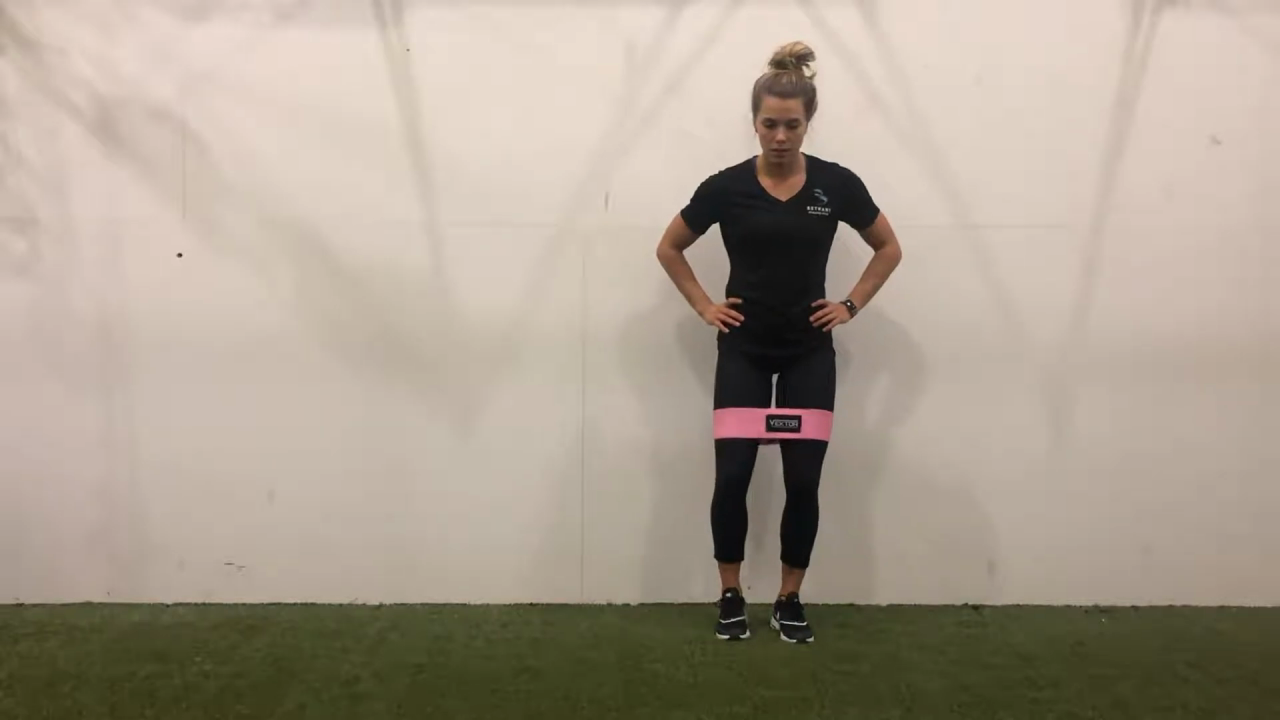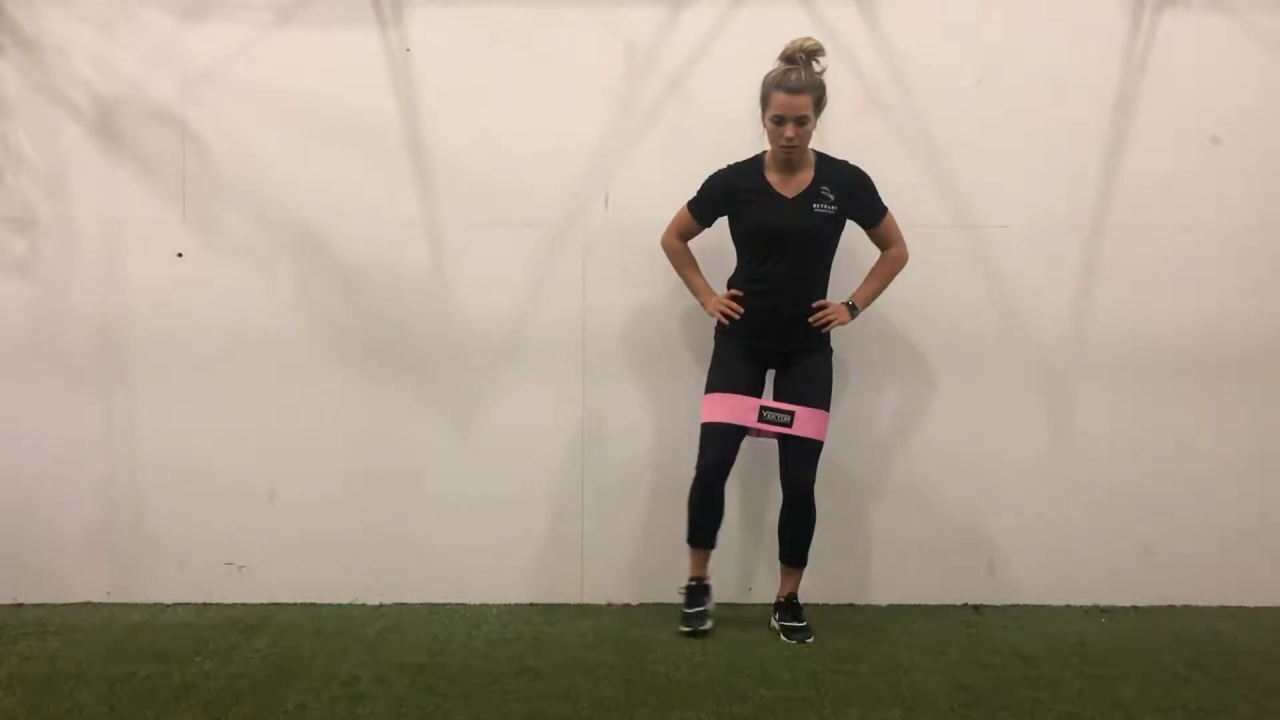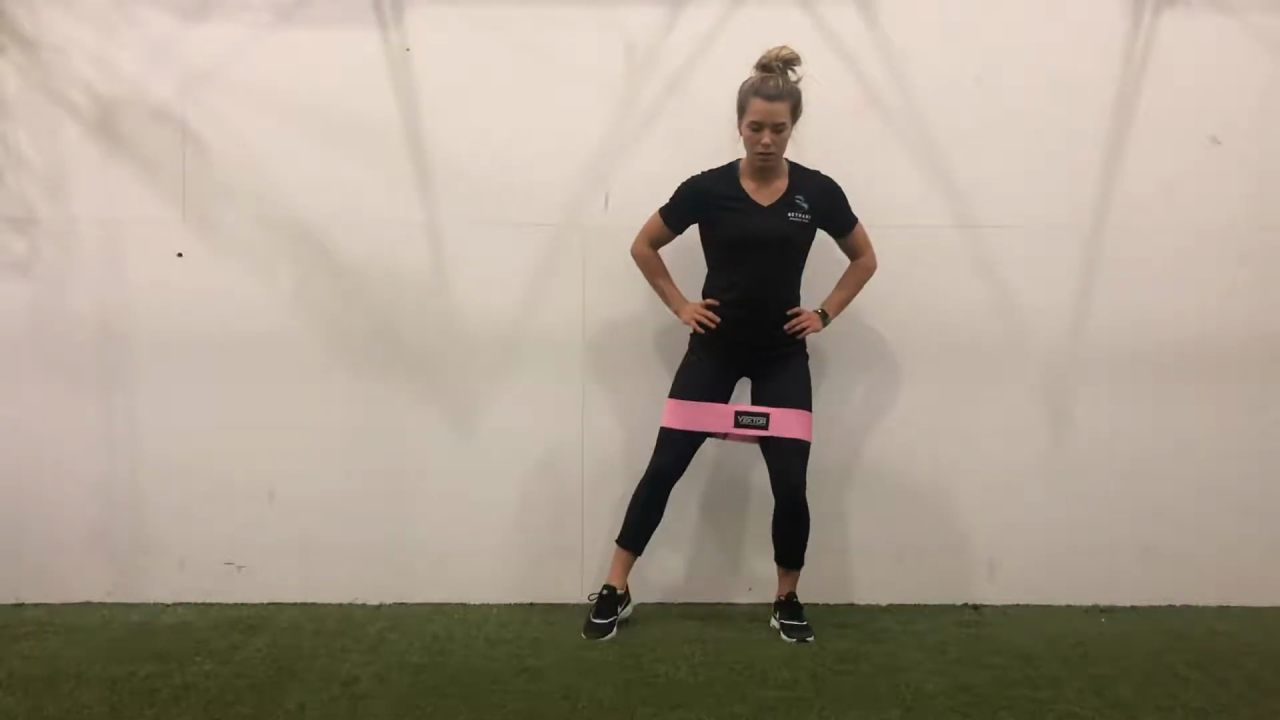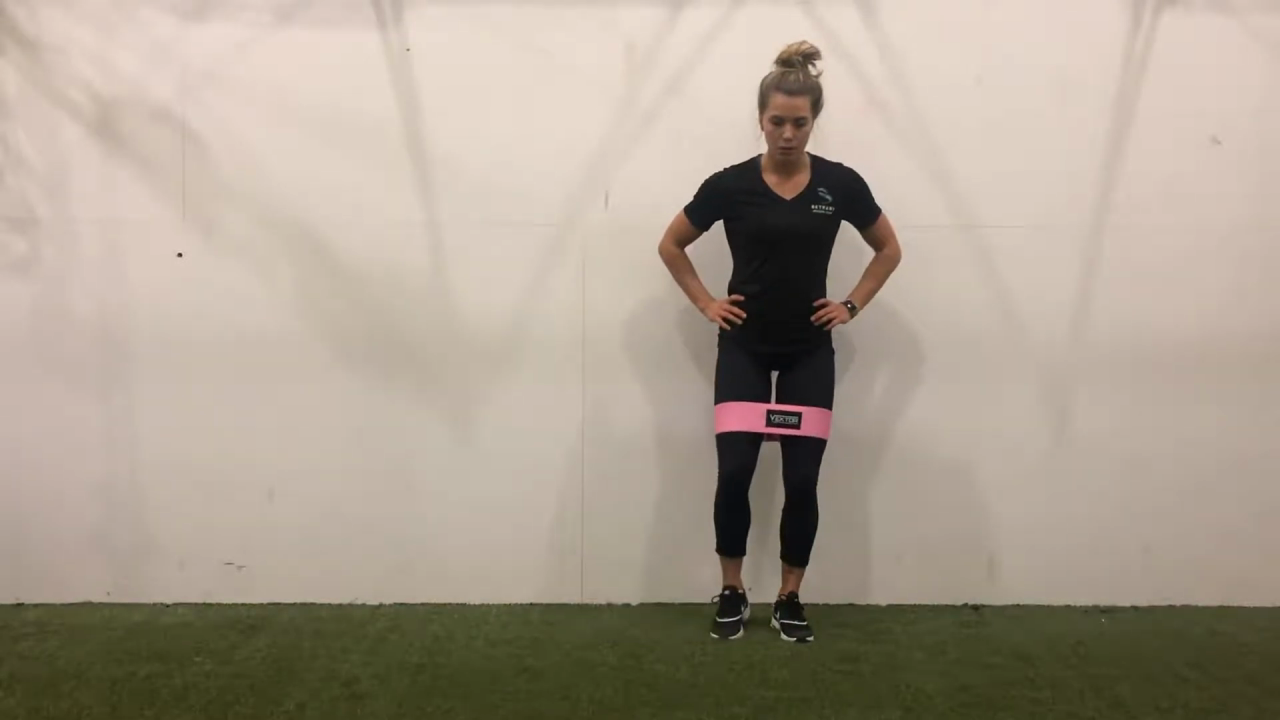
dt=1s
person 1, frame 1
left shoulder: (836, 184)
right shoulder: (727, 186)
left elbow: (888, 249)
right elbow: (669, 249)
left wrist: (850, 305)
right wrist: (704, 305)
left hip: (808, 353)
right hip: (743, 350)
left knee: (802, 484)
right knee: (732, 478)
left ankle: (789, 600)
right ankle: (731, 595)
person 1, frame 2
left shoulder: (846, 182)
right shoulder: (734, 180)
left elbow: (895, 251)
right elbow: (673, 238)
left wrist: (852, 305)
right wrist: (706, 297)
left hip: (806, 349)
right hip: (740, 342)
left knee: (799, 481)
right knee: (712, 466)
left ankle: (788, 601)
right ankle: (697, 583)
person 1, frame 3
left shoulder: (817, 191)
right shoulder: (706, 188)
left elbow: (864, 260)
right elbow: (644, 246)
left wrist: (824, 314)
right wrist: (679, 305)
left hip: (782, 357)
right hip: (714, 349)
left knee: (791, 487)
right knee: (664, 469)
left ankle: (787, 601)
right ankle: (614, 591)
person 1, frame 4
left shoulder: (840, 183)
right shoulder: (730, 184)
left elbow: (888, 250)
right elbow: (671, 245)
left wrist: (851, 305)
right wrist: (706, 303)
left hip: (809, 351)
right hip: (744, 347)
left knee: (802, 482)
right knee: (734, 473)
left ankle: (789, 600)
right ankle: (731, 591)
